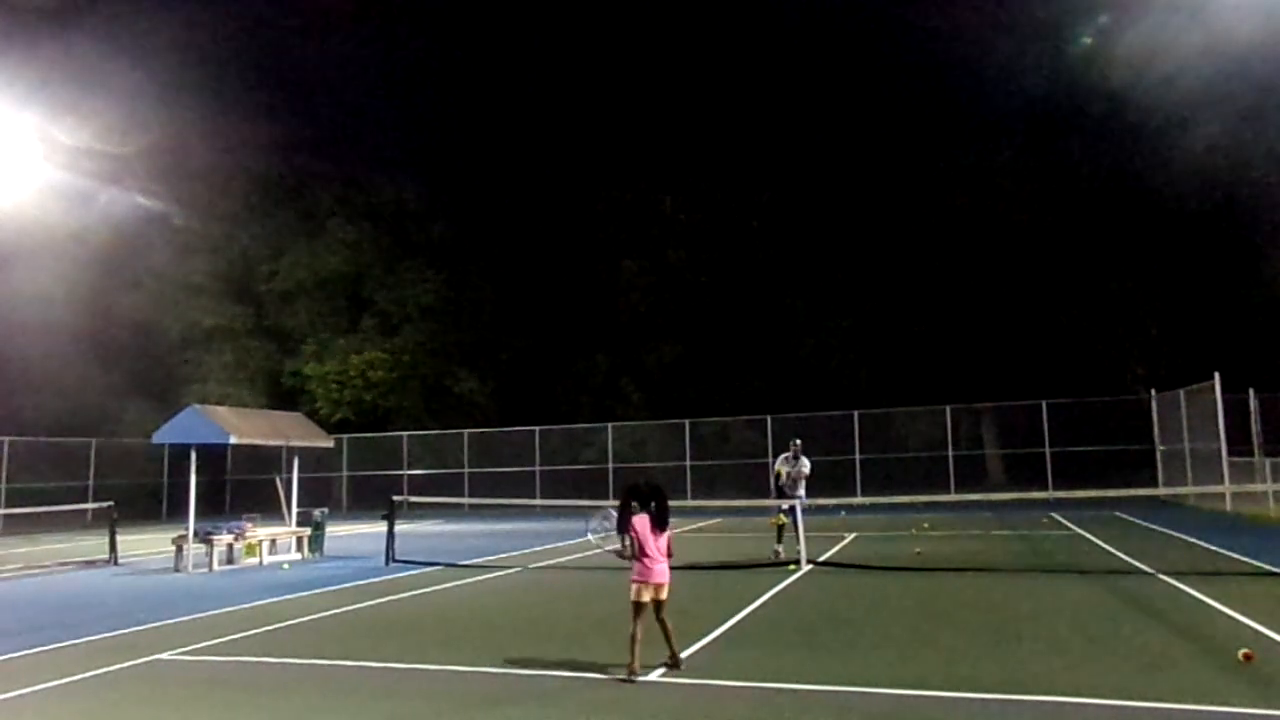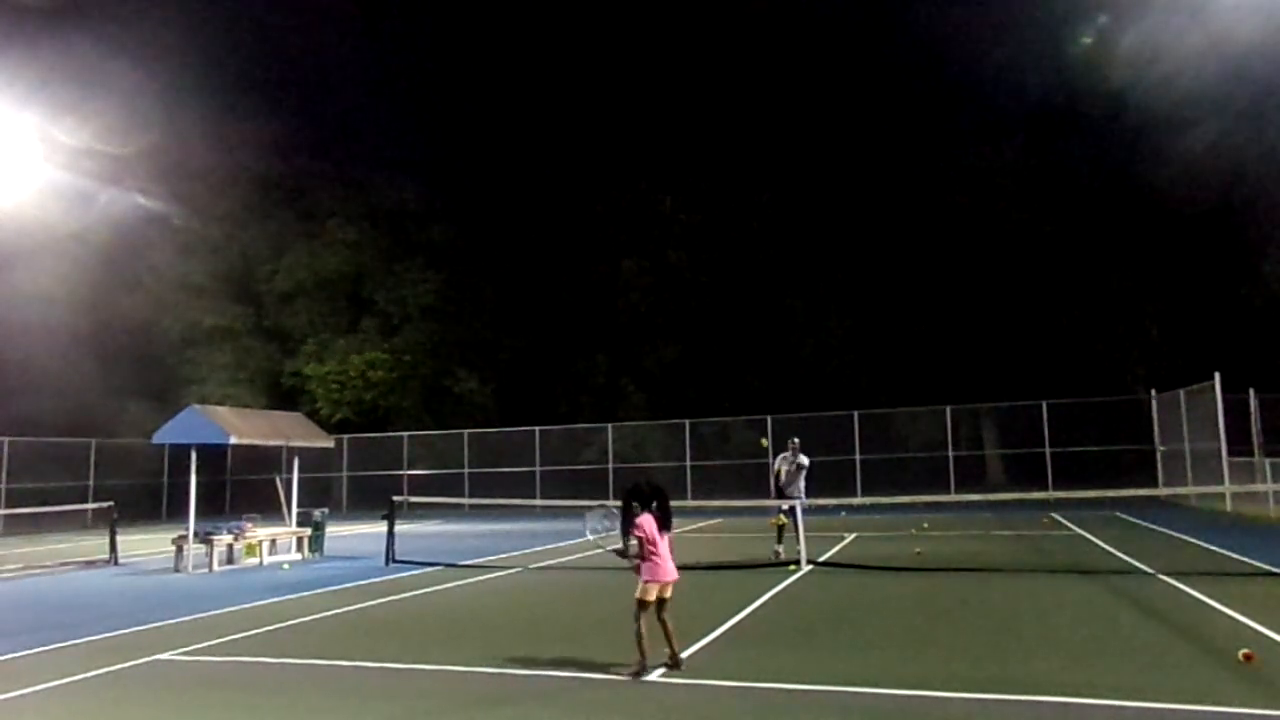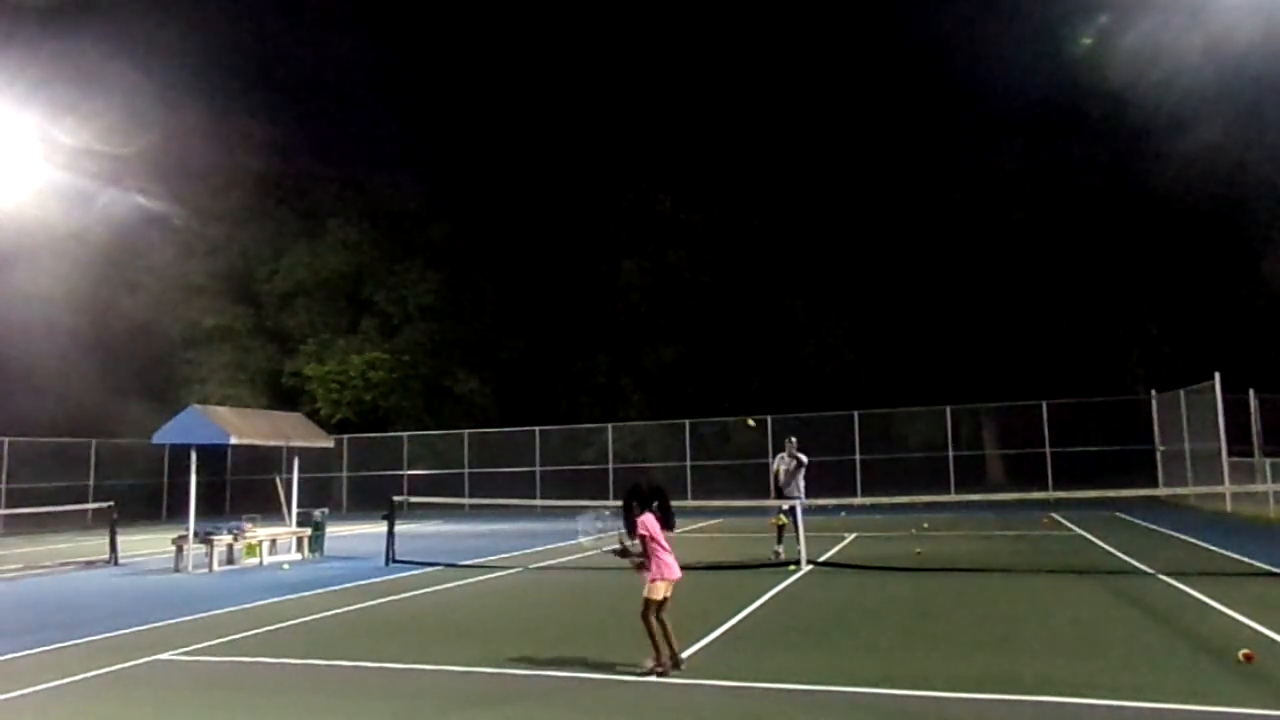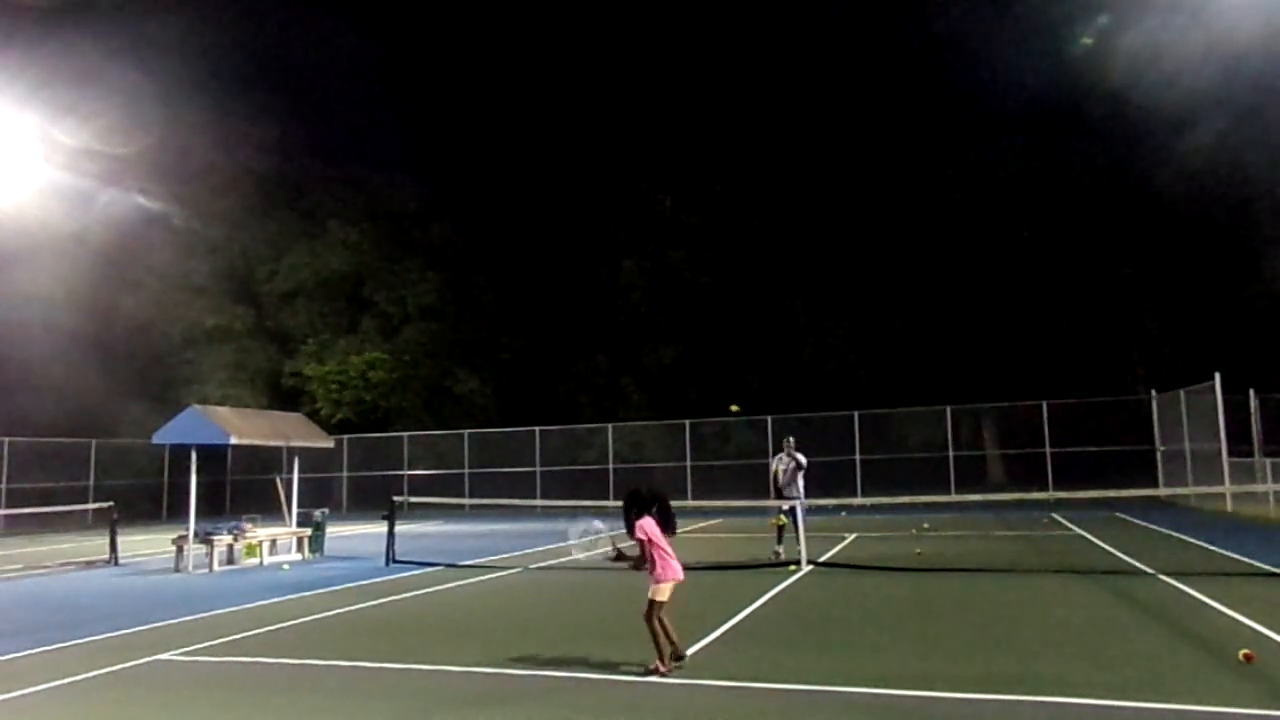
dt=0.1s
person 1, frame 1
left shoulder: (634, 521)
right shoulder: (662, 521)
left elbow: (635, 554)
right elbow: (670, 553)
left wrist: (623, 554)
left hip: (644, 574)
right hip: (663, 573)
left knee: (637, 620)
right knee: (661, 616)
left ankle: (634, 665)
right ankle: (675, 656)
person 1, frame 2
left shoulder: (639, 521)
right shoulder: (660, 519)
left elbow: (644, 554)
left wrist: (628, 555)
left hip: (655, 574)
right hip: (669, 571)
left knee: (640, 616)
right knee: (661, 615)
left ankle: (644, 660)
right ankle: (675, 657)
person 1, frame 3
left shoulder: (641, 521)
right shoulder: (659, 518)
left elbow: (647, 553)
left wrist: (628, 553)
right wrist: (643, 562)
left hip: (660, 572)
right hip: (672, 569)
left knee: (647, 614)
right knee: (659, 614)
left ankle: (662, 661)
right ankle: (675, 657)
person 1, frame 4
left shoulder: (640, 524)
right shoulder: (655, 521)
left elbow: (643, 558)
left wrist: (624, 557)
right wrist: (637, 562)
left hip: (665, 573)
right hip: (672, 570)
left knee: (650, 616)
right knee: (657, 613)
left ankle: (664, 663)
right ankle: (676, 653)
